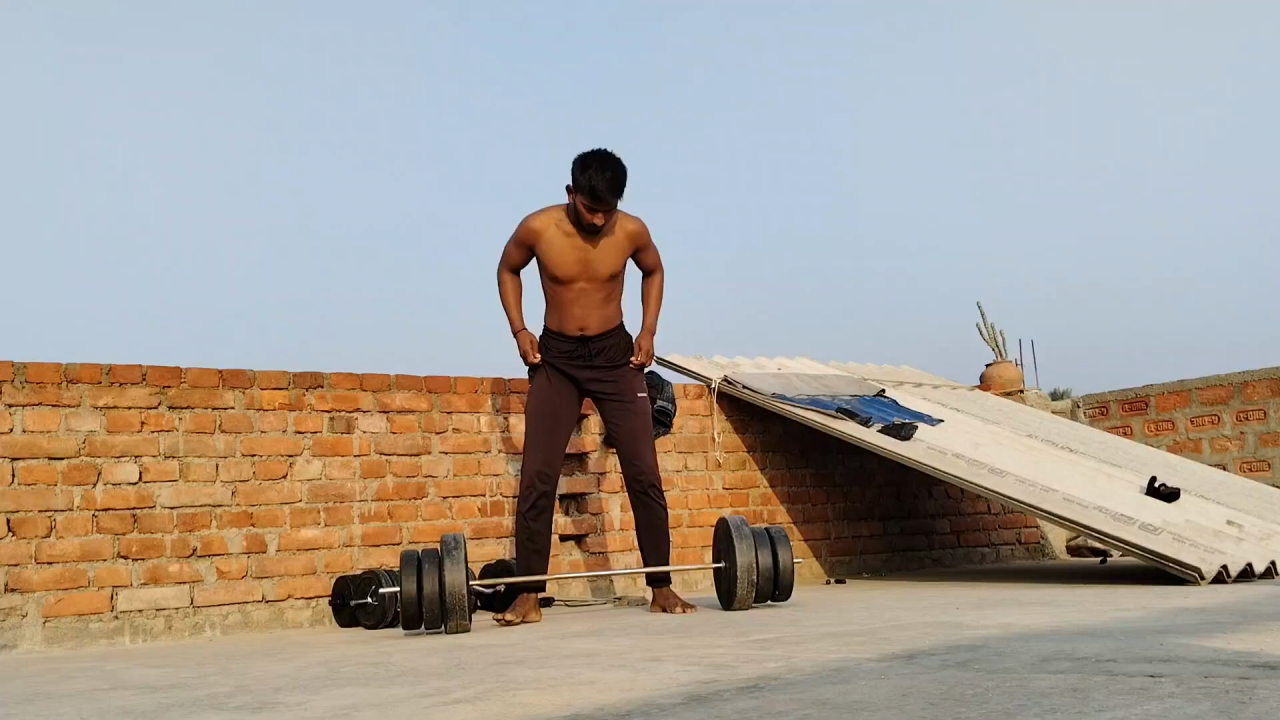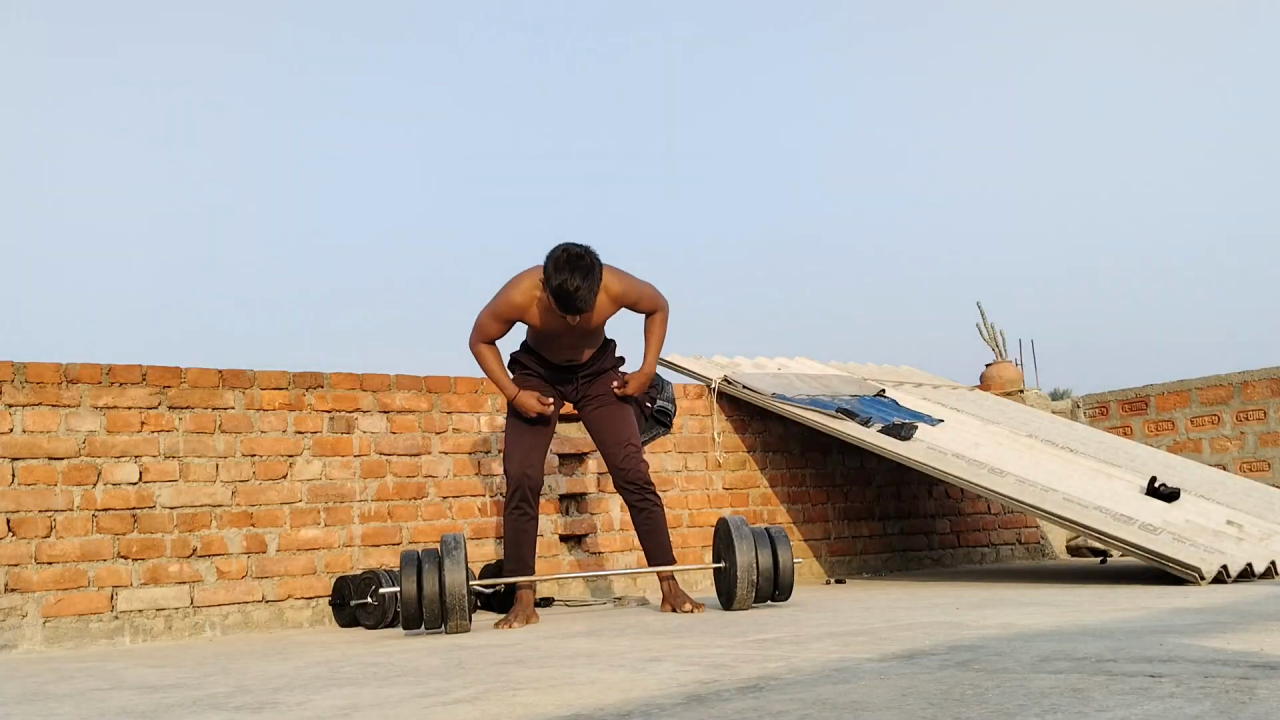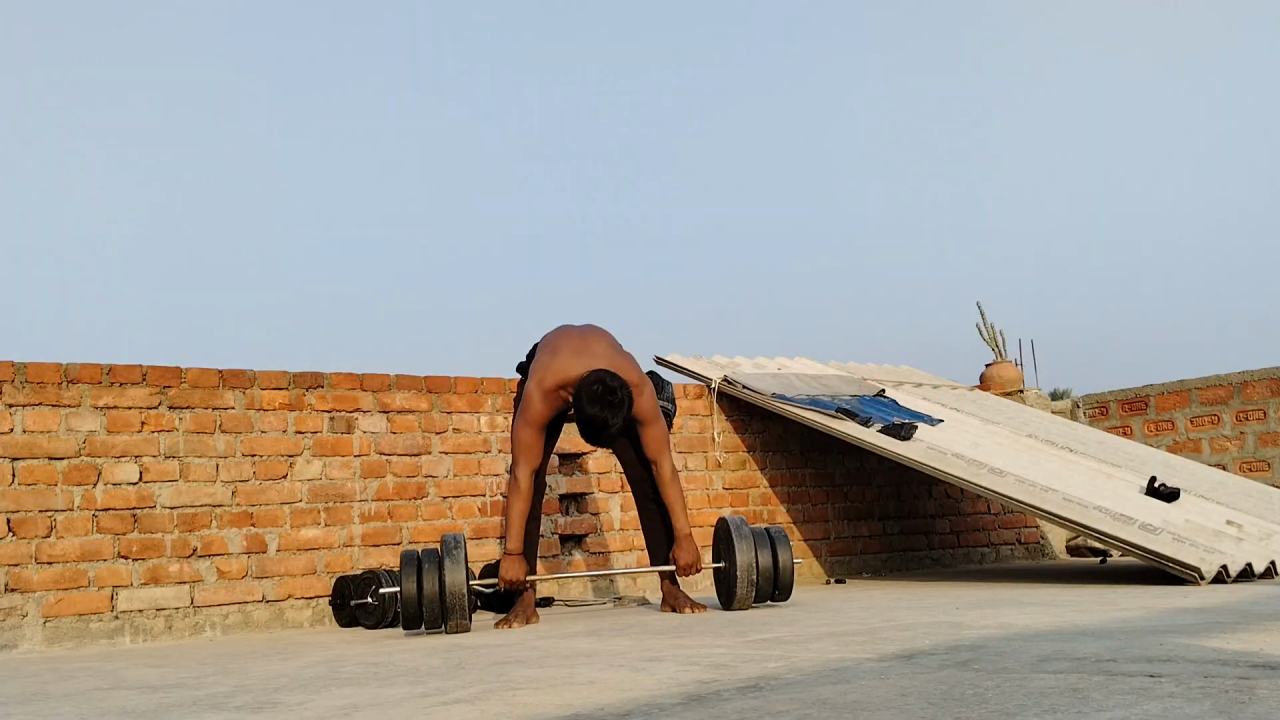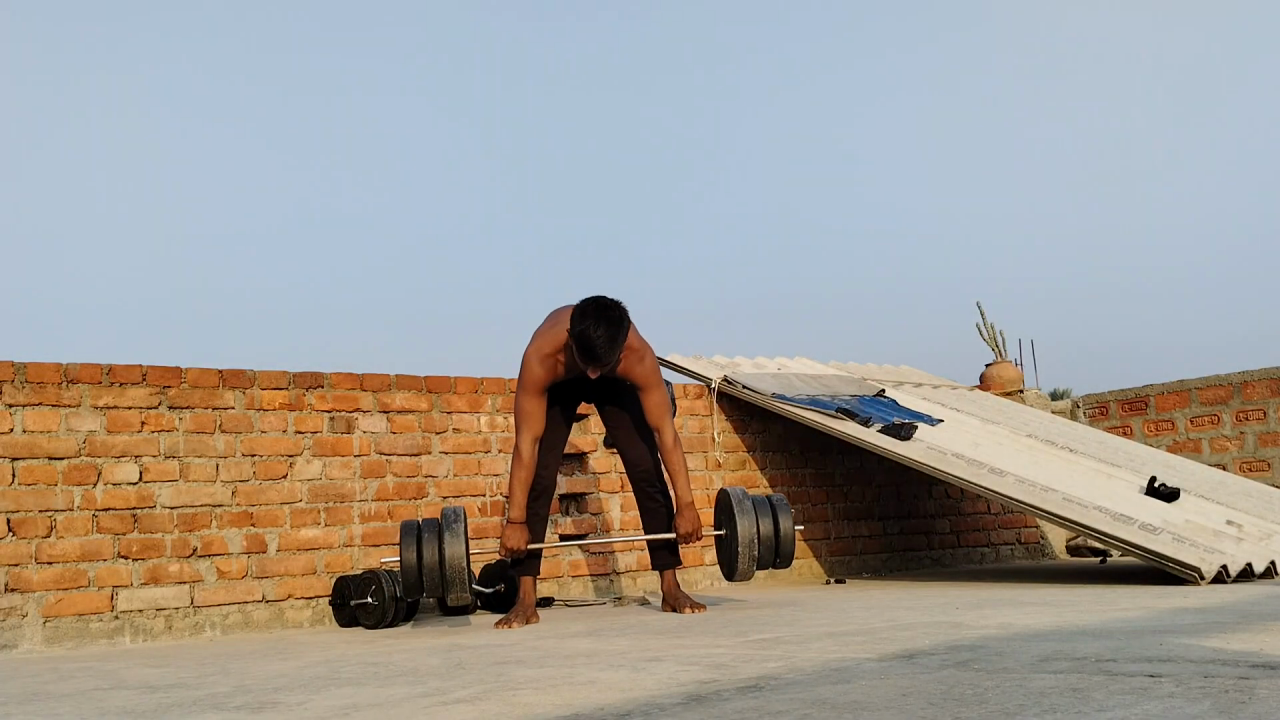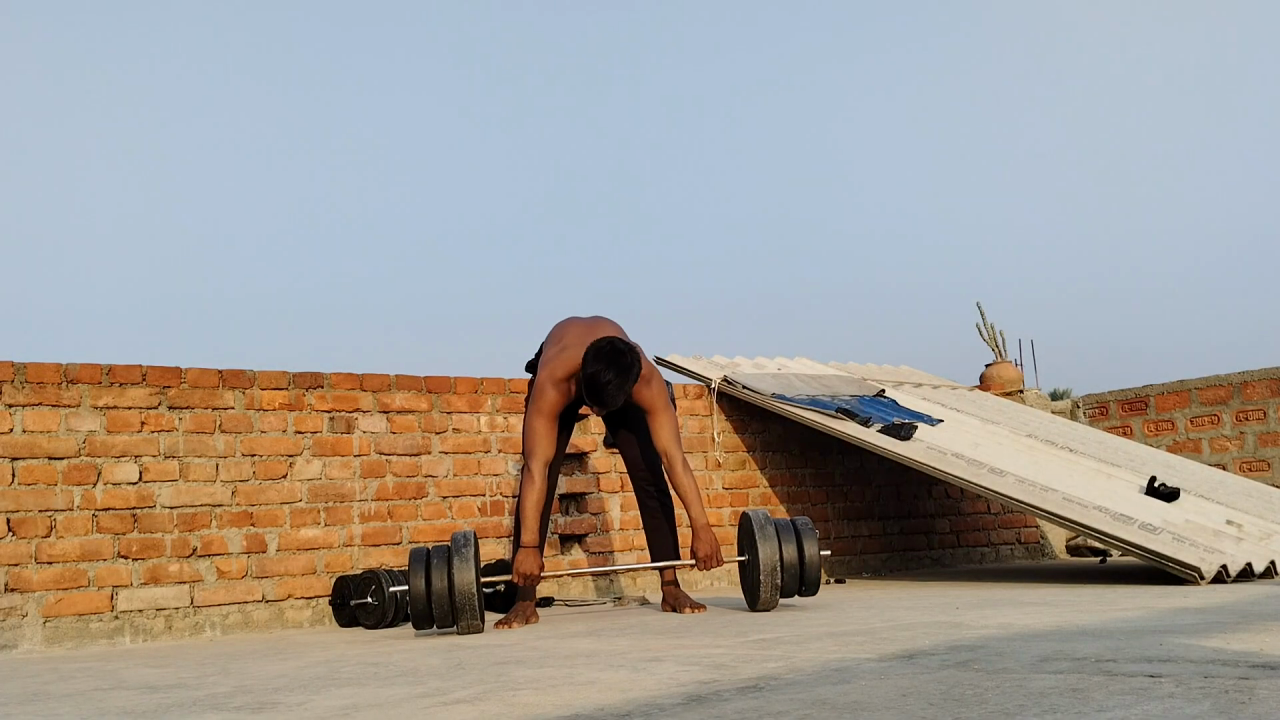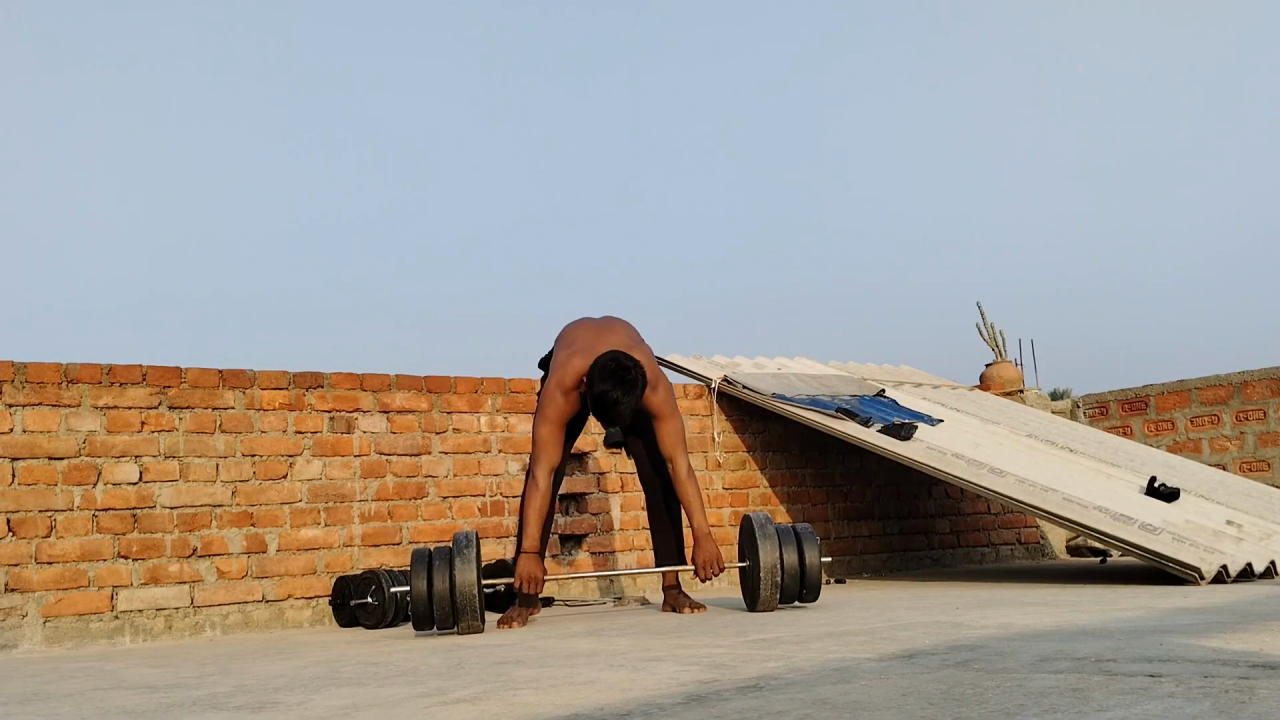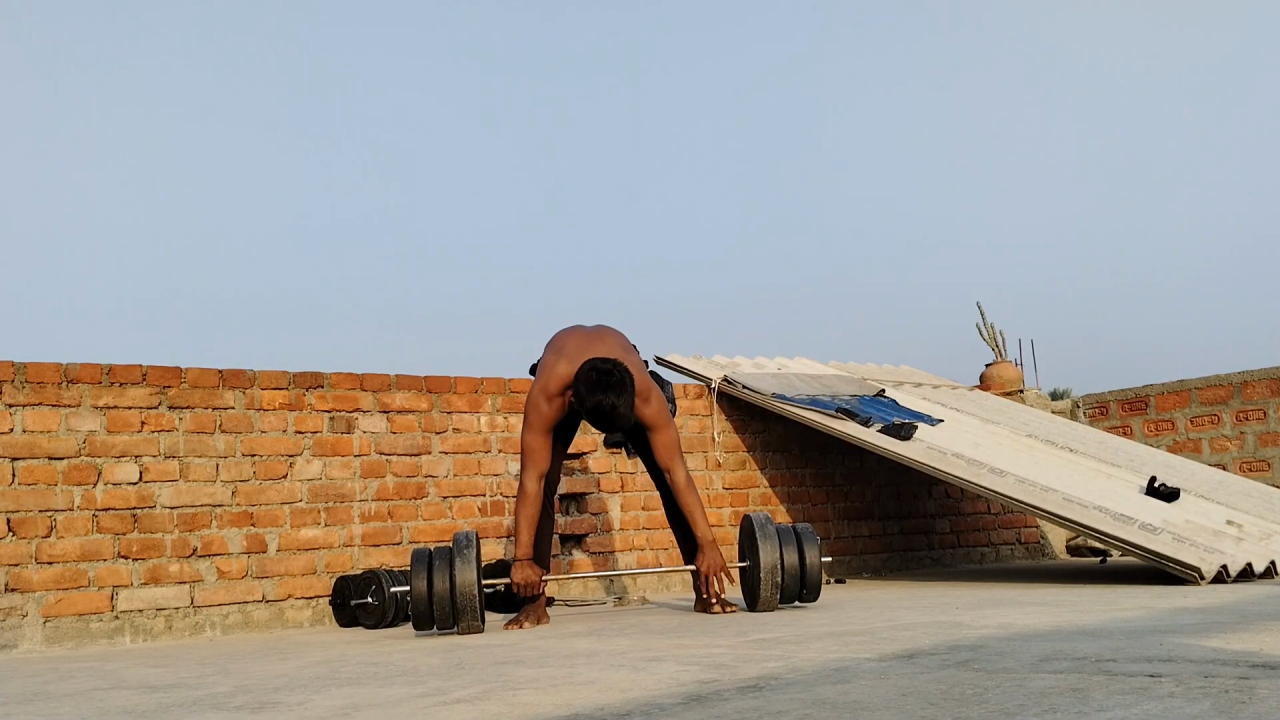
dt=0.5s
person 1, frame 1
left shoulder: (633, 231)
right shoulder: (537, 228)
left elbow: (653, 273)
right elbow: (508, 271)
left wrist: (648, 331)
right wrist: (519, 331)
left hip: (615, 355)
right hip: (555, 359)
left knee: (643, 475)
right knee: (538, 478)
left ankle: (661, 589)
right ankle: (530, 594)
person 1, frame 2
left shoulder: (616, 287)
right shoulder: (520, 295)
left elbow: (658, 306)
right elbow: (480, 340)
left wrist: (647, 370)
right wrist: (513, 393)
left hip: (598, 370)
right hip: (537, 375)
left knee: (632, 470)
right knee: (522, 478)
left ankle: (670, 587)
right ankle: (523, 600)
person 1, frame 3
left shoulder: (639, 389)
right shoulder: (541, 392)
left elbow: (662, 465)
right elbow: (523, 474)
left wrist: (684, 536)
right wrist: (513, 552)
left hip: (613, 383)
right hip: (552, 380)
left knee: (645, 472)
right knee: (532, 475)
left ankle: (670, 588)
right ankle: (525, 599)
person 1, frame 4
left shoulder: (639, 355)
right shoulder: (541, 356)
left elbow: (664, 430)
right elbow: (527, 442)
left wrist: (686, 504)
right wrist: (516, 520)
left hip: (616, 383)
right hip: (558, 384)
left knee: (647, 470)
right knee: (539, 478)
left ankle: (671, 588)
right ankle: (526, 599)
person 1, frame 5
left shoulder: (647, 381)
right shoulder: (553, 382)
left elbow: (673, 458)
right elbow: (536, 468)
left wrist: (701, 529)
right wrist: (528, 546)
left hip: (620, 376)
right hip: (560, 371)
left knee: (648, 472)
right knee: (544, 474)
left ankle: (671, 588)
right ankle: (525, 600)
person 1, frame 6
left shoulder: (654, 384)
right shoulder: (562, 388)
left elbow: (678, 463)
right elbow: (542, 473)
left wrist: (703, 536)
right wrist: (529, 552)
left hip: (629, 373)
right hip: (570, 368)
left knee: (658, 473)
right knee: (550, 473)
left ankle: (671, 587)
right ankle: (526, 595)
person 1, frame 7
left shoulder: (645, 393)
right shoulder: (548, 394)
left elbow: (676, 472)
right elbow: (532, 480)
left wrist: (707, 544)
right wrist: (523, 558)
left hip: (624, 379)
right hip: (563, 382)
left knee: (665, 475)
right knee: (545, 479)
left ankle: (704, 588)
right ankle: (535, 600)
